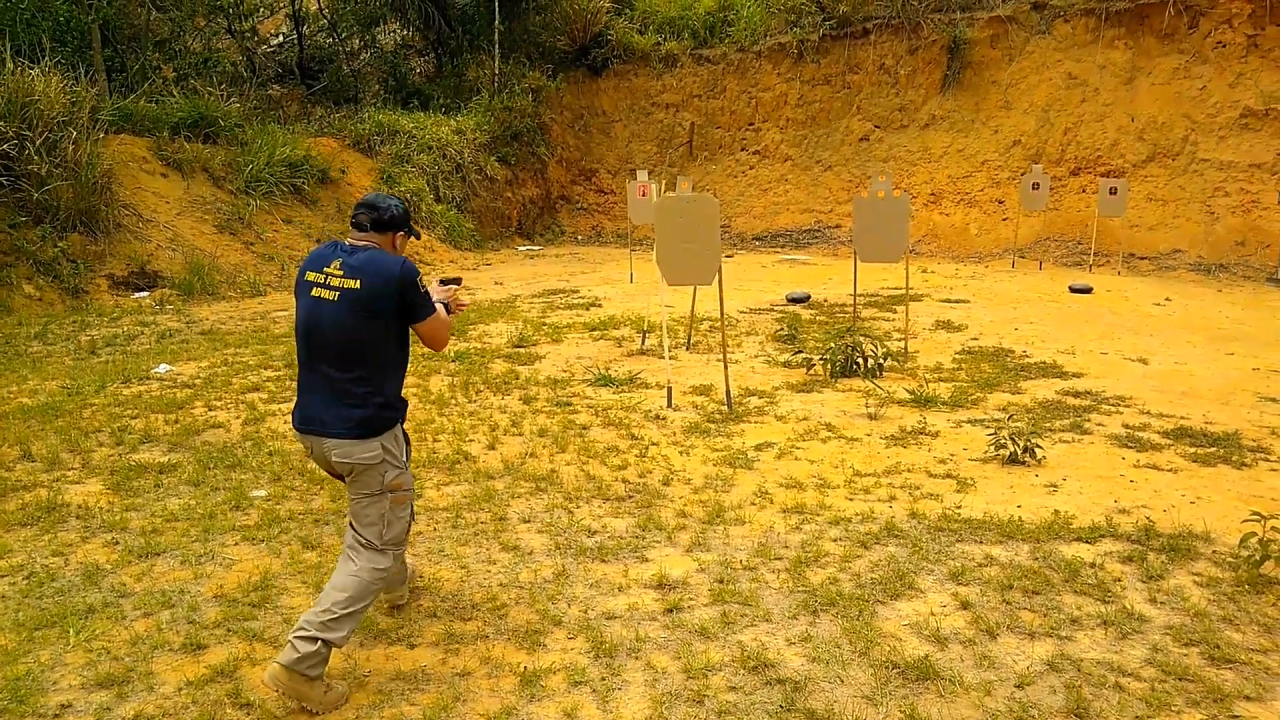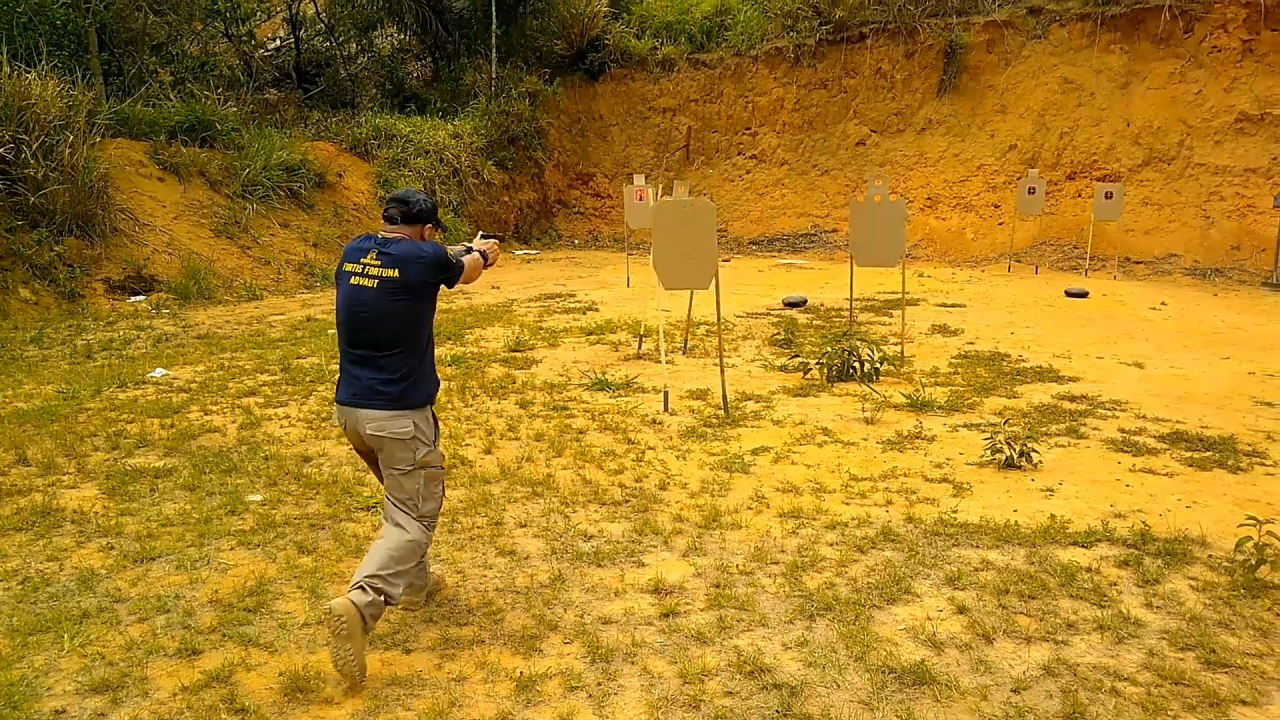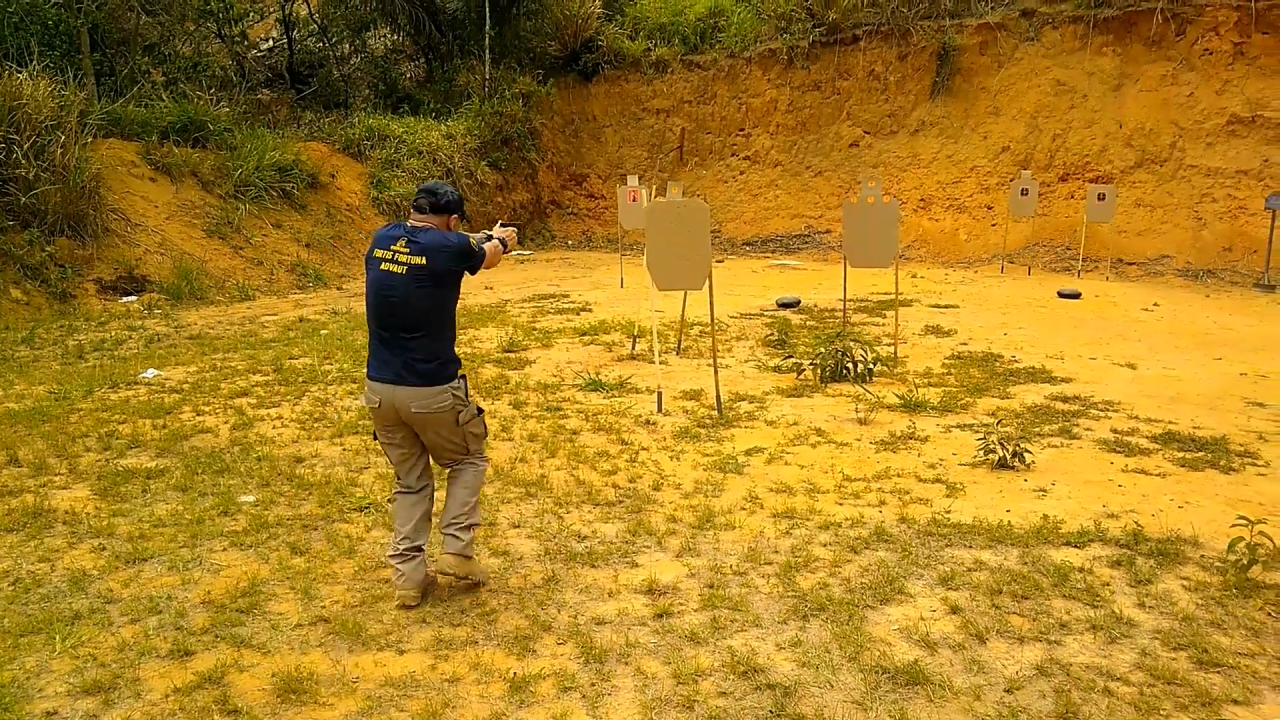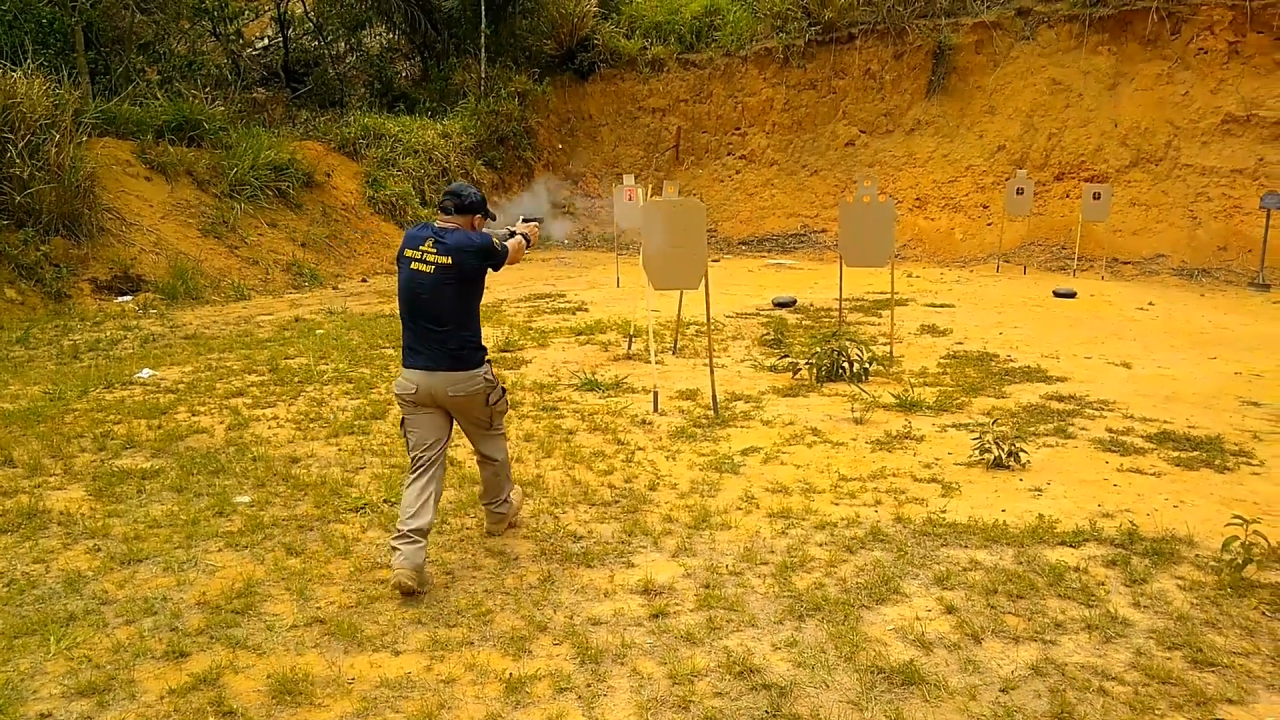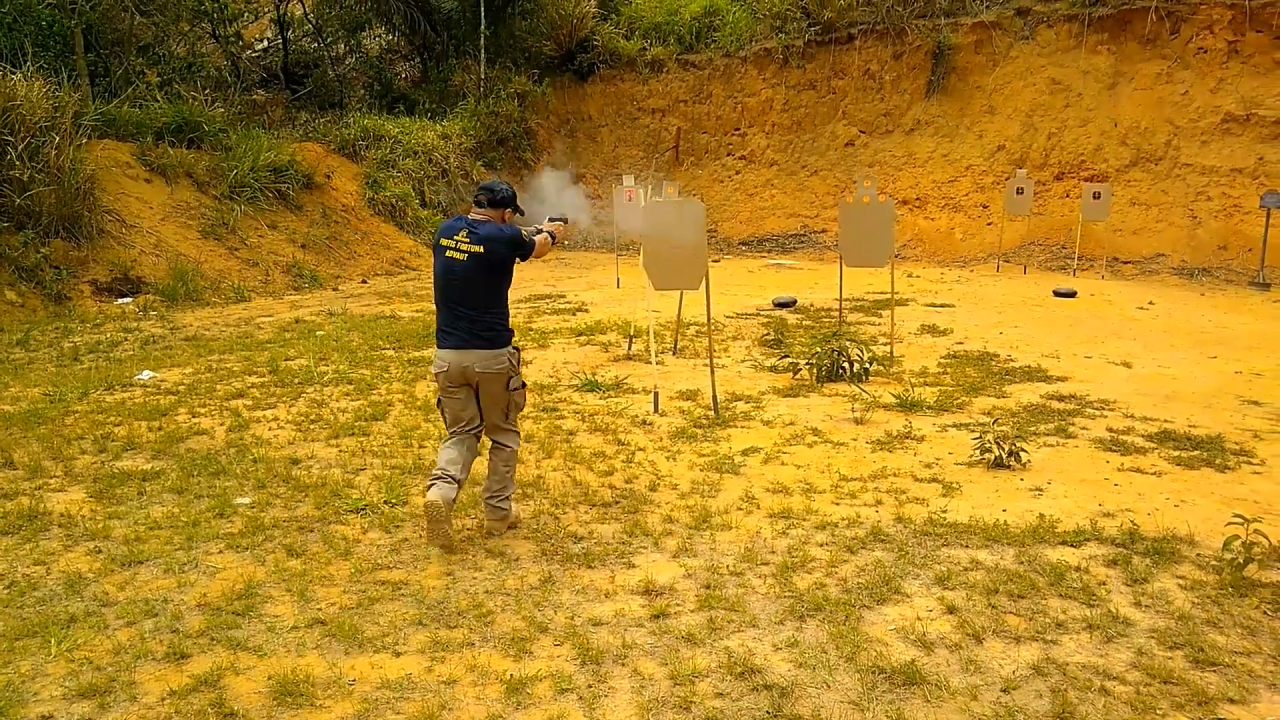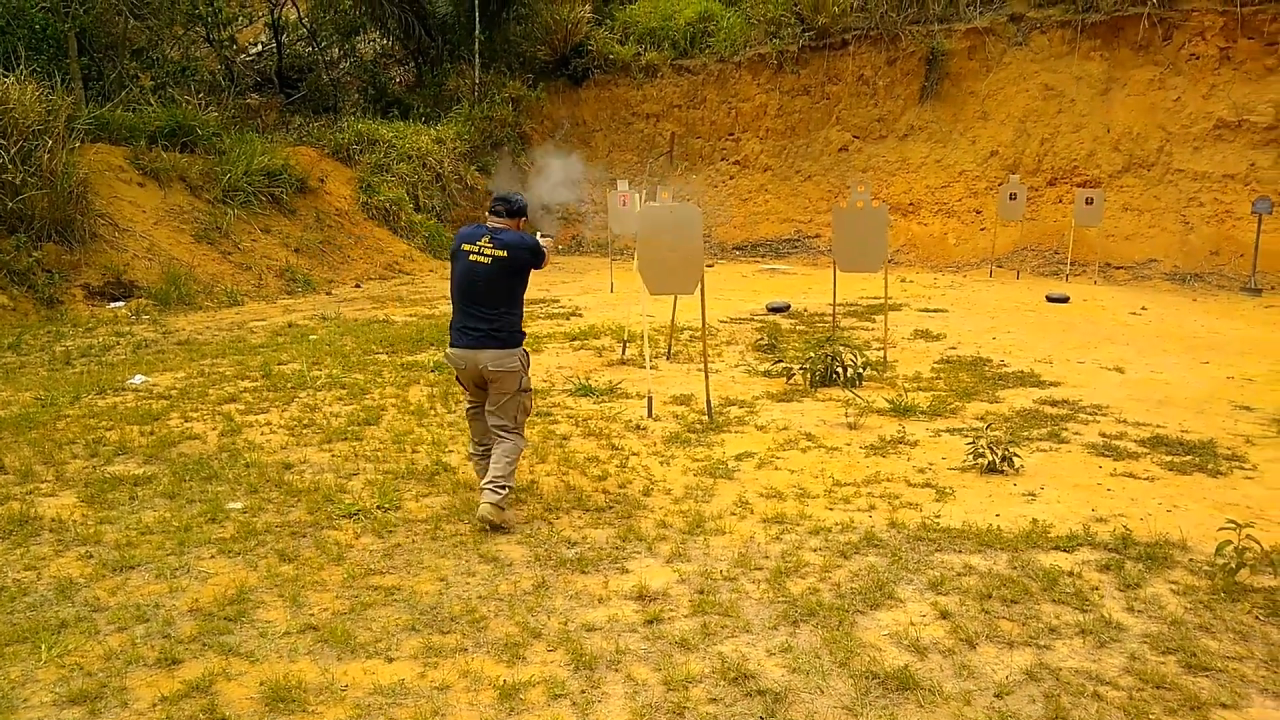
dt=0.2s
person 1, frame 1
left shoulder: (314, 262)
right shoulder: (396, 271)
right elbow: (437, 339)
right wrist: (440, 304)
left hip: (312, 428)
right hip: (366, 433)
left knee: (369, 511)
right knee: (375, 548)
left ankle: (394, 584)
right ankle: (301, 660)
person 1, frame 2
left shoulder: (352, 254)
right shoulder: (426, 257)
right elbow: (467, 272)
left wrist: (460, 254)
right wrist: (482, 253)
left hip: (350, 409)
right hip: (400, 414)
left knee: (406, 495)
right knee: (409, 520)
left ankle: (413, 585)
right ankle: (358, 604)
person 1, frame 3
left shoulder: (382, 239)
right shoulder: (451, 247)
right elbow: (488, 259)
left wrist: (483, 240)
right wrist: (501, 240)
left hip: (379, 389)
right hip: (432, 389)
left knee: (410, 483)
right knee: (468, 461)
left ankle: (409, 576)
right ankle: (456, 551)
person 1, frame 4
left shoulder: (412, 238)
right shoulder: (474, 246)
right elbow: (511, 254)
left wrist: (504, 237)
right wrist: (524, 236)
left hip: (414, 377)
right hip: (464, 376)
left knee: (424, 467)
right knee: (491, 446)
left ankle: (407, 559)
right ankle: (499, 513)
person 1, frame 5
left shoulder: (446, 230)
right shoulder: (505, 237)
right elbow: (538, 249)
right wrist: (549, 233)
left hip: (449, 354)
right hip: (492, 355)
left knee: (460, 433)
right knee: (503, 435)
left ankle: (441, 492)
right ankle: (498, 513)
person 1, frame 6
left shoulder: (463, 237)
right shoulder: (522, 245)
right elbow: (543, 259)
right wrist: (543, 246)
left hip: (461, 350)
right hip: (503, 353)
left knee: (477, 405)
right knee: (507, 430)
left ankle: (485, 472)
right ankle: (493, 501)
